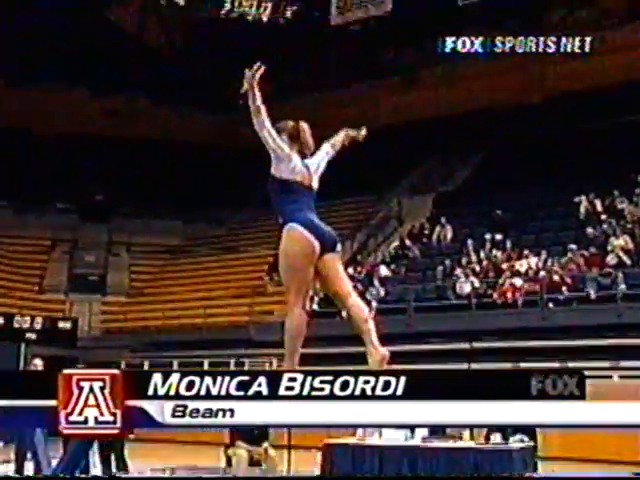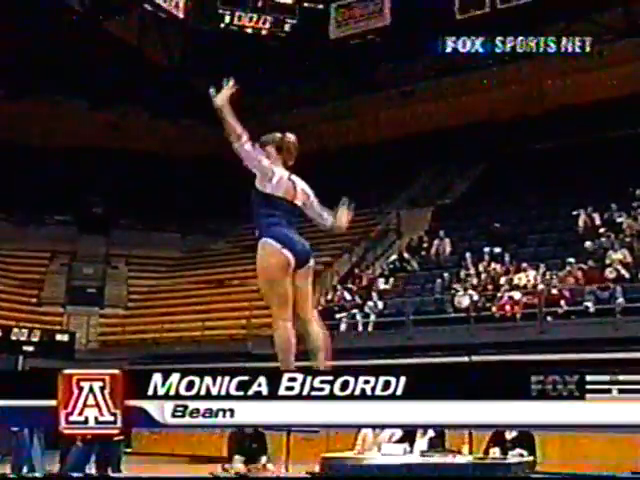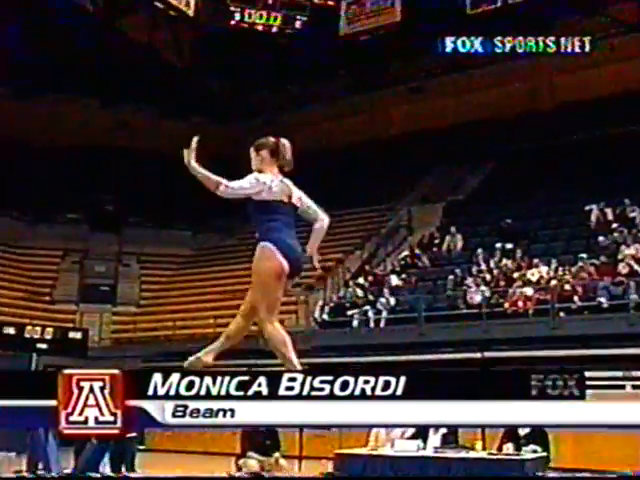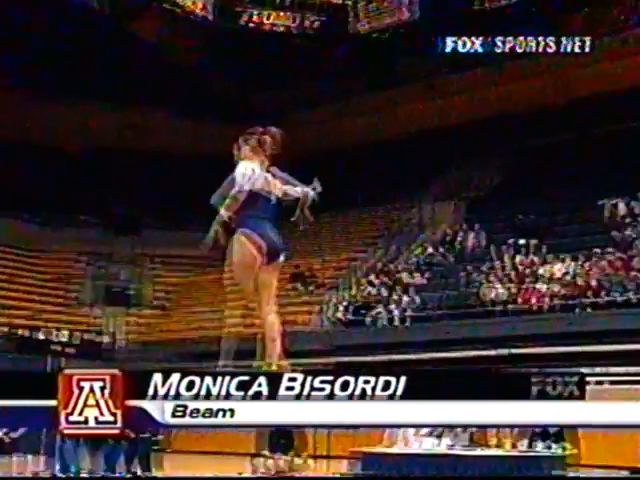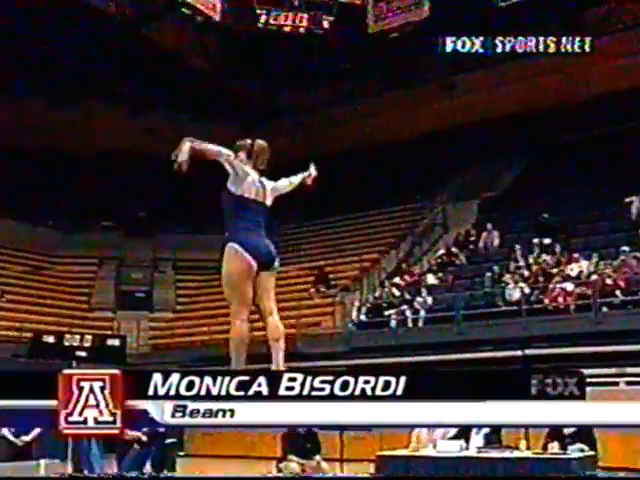
dt=0.3s
person 1, frame 1
left shoulder: (285, 159)
right shoulder: (311, 165)
left elbow: (262, 125)
right elbow: (331, 145)
left wrist: (252, 89)
right wrist: (348, 134)
left hip: (300, 233)
right hip: (324, 234)
left knee: (295, 304)
right knee: (346, 295)
left ankle: (290, 369)
right ankle: (375, 349)
person 1, frame 2
left shoulder: (269, 173)
right shoulder: (300, 185)
left elbow: (242, 144)
right elbow: (324, 219)
left wrist: (223, 107)
right wrist: (338, 221)
left hip: (275, 247)
right hip: (301, 249)
left knee: (282, 317)
right knee: (307, 315)
right ankle: (323, 367)
person 1, frame 3
left shoulder: (260, 181)
right shoulder: (292, 188)
left elbow: (228, 189)
right elbow: (321, 218)
left wrist: (194, 167)
right wrist: (312, 249)
left hip: (272, 250)
right hip: (293, 253)
left knee: (268, 320)
right knee: (247, 312)
left ankle: (297, 373)
right ankle: (209, 354)
person 1, frame 4
left shoulder: (247, 168)
right shoulder: (274, 177)
left elbow: (240, 192)
right elbow: (306, 193)
left wrist: (220, 222)
left hip: (250, 237)
right hip: (272, 242)
right knee: (267, 307)
right ankle: (272, 363)
person 1, frame 5
left shoulder: (242, 174)
right shoulder: (267, 186)
left elbow: (224, 154)
right elbow: (290, 182)
left wrist: (189, 146)
right wrist: (307, 175)
left hip: (241, 250)
right hip: (266, 251)
left knee: (239, 315)
right knee: (270, 314)
right ankle: (278, 368)
